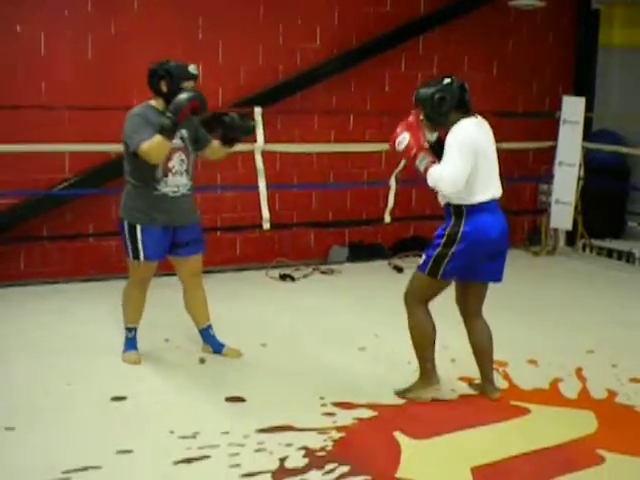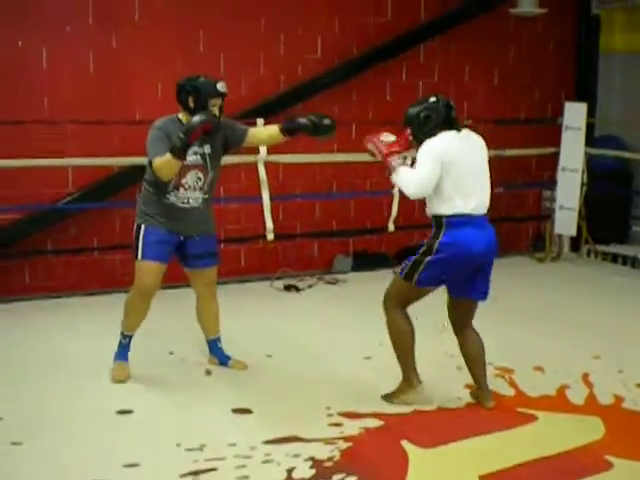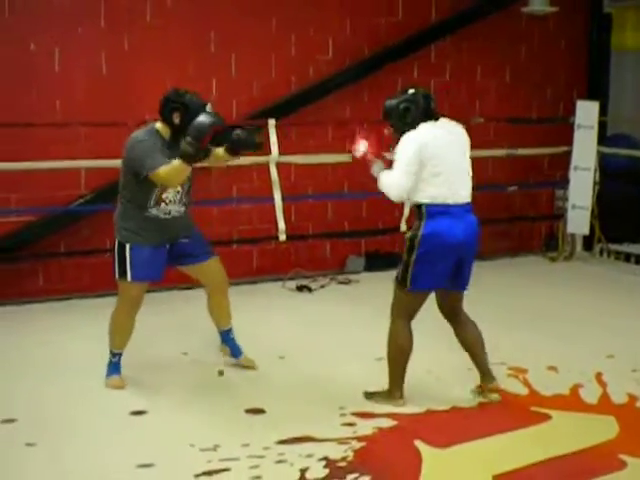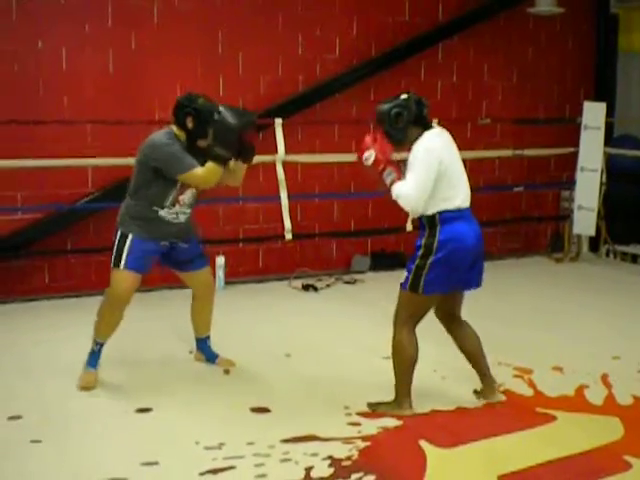
dt=0.4s
person 1, frame 1
left shoulder: (463, 134)
right shoulder: (477, 125)
left elbow: (449, 184)
left wrist: (419, 154)
right wrist: (429, 143)
left hip: (467, 227)
right hip: (491, 223)
left knee: (414, 298)
right knee: (471, 311)
left ankle: (428, 380)
right ankle: (488, 383)
person 1, frame 2
left shoulder: (436, 146)
right shoulder: (475, 141)
left elbow: (416, 188)
left wrist: (393, 158)
right wrist: (410, 153)
left hip: (450, 239)
right hip: (483, 237)
left knee: (393, 302)
right knee: (462, 322)
left ankle: (410, 383)
right ankle: (483, 392)
person 1, frame 3
left shoulder: (415, 139)
right shoulder: (456, 131)
left elbow: (397, 191)
left wrist: (371, 160)
left hip: (433, 230)
right hip: (466, 225)
left knee: (401, 315)
right knee: (453, 311)
left ankle: (394, 391)
right ankle: (488, 379)
person 1, frame 4
left shoulder: (426, 148)
right shoulder: (437, 135)
left elbow: (413, 201)
left wrist: (384, 166)
right wrist: (387, 161)
left hip: (443, 238)
right hip: (466, 232)
left knee: (404, 322)
right knee: (450, 317)
left ankle: (402, 401)
right ankle: (488, 384)
person 2, frame 1
left shoulder: (187, 119)
right shoulder: (139, 116)
left elbow: (211, 152)
right elbow: (153, 154)
left wrist: (230, 135)
right wrist: (172, 119)
left hip: (184, 215)
right hip: (145, 216)
left knee: (193, 276)
right knee: (140, 278)
left ankle: (210, 340)
right ankle: (130, 340)
person 2, frame 2
left shoulder: (220, 129)
right shoulder: (162, 129)
left elbow: (260, 135)
right elbow: (163, 171)
left wrist: (297, 126)
right wrist: (184, 140)
left hip: (198, 225)
right hip: (157, 221)
left knee: (207, 287)
right knee: (145, 286)
left ankle: (216, 351)
right ankle: (123, 350)
person 2, frame 3
left shoulder: (185, 138)
right shoulder: (142, 142)
left elbow: (215, 157)
right elbow: (168, 178)
left wrist: (234, 145)
right wrist: (194, 145)
left hip: (179, 229)
right hip: (139, 235)
left knee: (218, 279)
right knee: (129, 302)
left ankle: (230, 346)
right ankle: (113, 364)
person 2, frame 4
left shoulder: (199, 145)
right shoulder: (161, 145)
left elbow: (234, 180)
right elbow: (203, 179)
left wrist: (242, 148)
right wrist: (224, 145)
left hip: (180, 232)
right hip: (139, 230)
left knee: (205, 287)
right knee: (119, 295)
left ankle: (203, 349)
right ankle: (93, 358)
